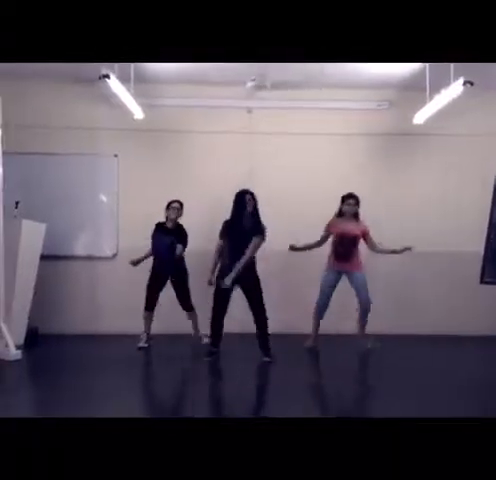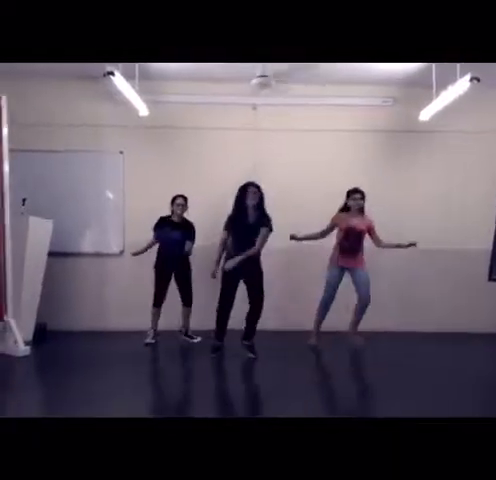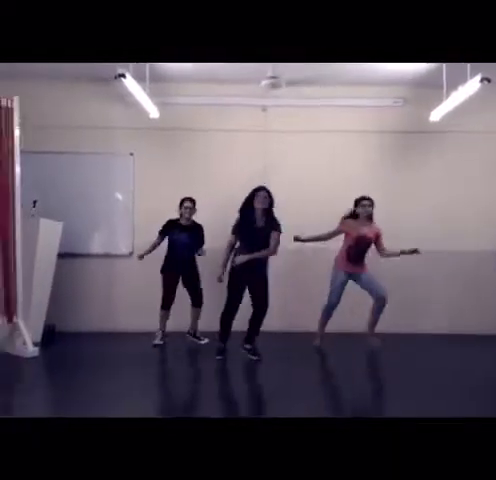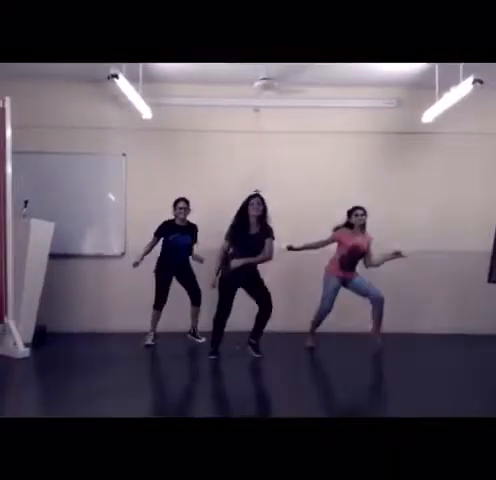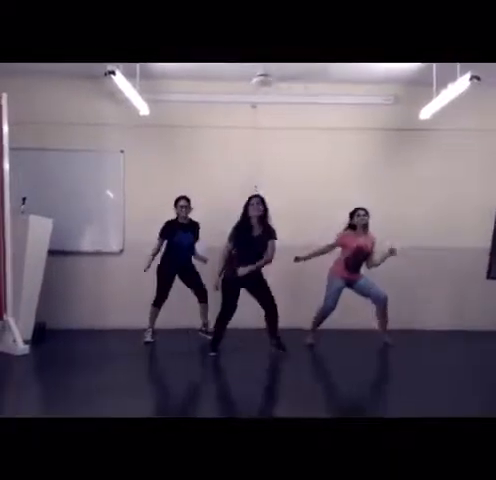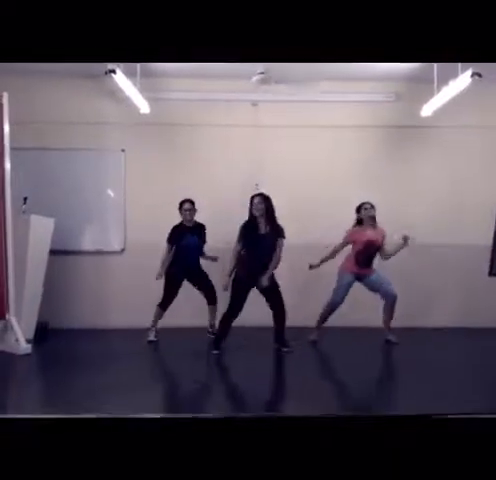
dt=0.1s
person 1, frame 1
left shoulder: (257, 227)
right shoulder: (229, 225)
left elbow: (249, 254)
right elbow: (219, 249)
left wrist: (233, 275)
right wrist: (212, 272)
left hip: (247, 273)
right hip: (225, 272)
left knee: (258, 309)
right knee: (218, 310)
left ankle: (265, 347)
right ankle: (214, 347)
person 1, frame 2
left shoulder: (264, 220)
right shoulder: (233, 218)
left elbow: (258, 247)
right elbow: (223, 242)
left wrist: (237, 259)
right wrist: (216, 264)
left hip: (252, 266)
right hip: (230, 265)
left knee: (256, 303)
right knee: (225, 304)
left ankle: (248, 340)
right ankle: (218, 342)
person 1, frame 3
left shoulder: (273, 224)
right shoulder: (242, 221)
left elbow: (272, 249)
right elbow: (230, 245)
left wrist: (248, 257)
right wrist: (222, 268)
left hip: (258, 270)
right hip: (238, 269)
left knee: (260, 307)
right knee: (231, 306)
left ankle: (249, 343)
right ankle: (221, 344)
person 1, frame 4
left shoulder: (266, 230)
right shoulder: (236, 227)
left elbow: (268, 255)
right elbow: (223, 251)
left wrist: (243, 260)
right wrist: (216, 274)
left hip: (250, 274)
right hip: (230, 274)
left knee: (266, 305)
right knee: (223, 310)
left ankle: (253, 340)
right ankle: (214, 347)
person 1, frame 5
left shoulder: (269, 232)
right shoulder: (239, 228)
left elbow: (268, 257)
right elbow: (227, 252)
left wrist: (249, 268)
right wrist: (219, 275)
left hip: (254, 275)
right hip: (233, 275)
left knee: (271, 307)
right knee: (227, 310)
left ankle: (275, 340)
right ankle: (214, 343)
person 1, frame 6
left shoulder: (277, 230)
right shoulder: (247, 227)
left elbow: (277, 256)
right elbow: (237, 252)
left wrist: (267, 275)
right wrist: (229, 275)
left hip: (265, 274)
right hip: (243, 274)
left knee: (279, 307)
right knee: (233, 309)
left ankle: (279, 340)
right ankle: (218, 340)
person 2, frame 1
left shoulder: (181, 231)
right shoulder: (158, 227)
left elbow: (179, 255)
left wrist: (179, 252)
right wrist: (141, 259)
left hip: (177, 270)
right hip: (159, 269)
left knee: (186, 302)
right knee: (150, 301)
left ankle: (197, 333)
right ankle: (146, 335)
person 2, frame 2
left shoulder: (188, 226)
right shoulder: (162, 221)
left elbow: (188, 250)
right elbow: (155, 240)
left wrist: (188, 249)
right wrist: (140, 251)
left hip: (181, 265)
right hip: (163, 264)
left knee: (187, 297)
right knee: (159, 297)
left ankle: (185, 330)
right ankle: (153, 331)
person 2, frame 3
left shoulder: (198, 229)
right shoulder: (171, 224)
left elbow: (199, 250)
right elbow: (158, 241)
left wrist: (200, 252)
right wrist: (145, 253)
left hip: (189, 267)
right hip: (171, 267)
left knee: (198, 297)
right knee: (167, 300)
left ankle: (193, 331)
right ankle: (161, 332)
person 2, frame 4
left shoulder: (192, 228)
right shoulder: (167, 226)
left elbow: (191, 250)
right elbow: (153, 242)
left wrist: (196, 257)
right wrist: (141, 257)
left hip: (183, 267)
right hip: (165, 267)
left knee: (196, 295)
right knee: (160, 300)
left ankle: (193, 330)
right ankle: (152, 333)
person 2, frame 5
left shoulder: (195, 226)
right shoulder: (169, 225)
right elbow: (159, 245)
left wrist: (199, 257)
right wrist: (150, 260)
left hip: (186, 266)
right hip: (168, 266)
left knee: (202, 292)
right knee: (160, 297)
left ankle: (205, 327)
right ankle: (150, 329)
person 2, frame 6
left shoulder: (201, 228)
right shoulder: (177, 230)
right elbow: (168, 250)
left wrist: (209, 257)
right wrist: (162, 268)
left hip: (195, 269)
right hip: (176, 269)
left knee: (211, 294)
right knee: (167, 300)
left ankle: (211, 328)
right ankle: (153, 328)
person 3, frame 1
left shoulder: (362, 227)
right shoulder: (334, 223)
left elbow: (374, 248)
right elbow: (320, 242)
left wrist: (396, 251)
right wrist: (299, 248)
left hip: (354, 268)
right hip: (334, 266)
left knee: (365, 301)
right knee: (323, 300)
left ankle: (362, 333)
right ankle: (314, 336)
person 3, frame 2
left shoulder: (367, 222)
right shoulder: (339, 217)
left elbow: (379, 243)
right elbow: (323, 233)
left wrist: (401, 245)
right wrist: (300, 238)
left hip: (357, 264)
right hip: (337, 262)
left knee: (365, 298)
right knee: (327, 297)
left ankle: (353, 330)
right ankle: (315, 332)
person 3, frame 3
left shoulder: (375, 230)
right shoulder: (349, 224)
left elbow: (383, 253)
right elbow: (329, 235)
left wrist: (403, 252)
right wrist: (305, 239)
left hip: (360, 270)
right hip: (342, 268)
left knee: (381, 297)
right knee: (333, 302)
left ankle: (371, 332)
right ankle: (319, 334)
person 3, frame 4
left shoulder: (367, 239)
right shoulder: (343, 233)
left elbow: (369, 263)
right elbow: (321, 244)
left wrist: (389, 256)
right wrist: (297, 248)
left hip: (351, 276)
right hip: (334, 274)
left knee: (378, 298)
right knee: (325, 307)
left ankle: (376, 334)
right ankle: (311, 335)
person 3, frame 5
left shoulder: (371, 239)
right shoulder: (346, 236)
left elbow: (370, 264)
right elbow: (326, 249)
left wrist: (387, 254)
right wrist: (304, 258)
left hip: (356, 277)
right hip: (338, 275)
left knee: (382, 298)
right knee: (328, 307)
left ankle: (384, 333)
right ankle: (311, 332)
person 3, frame 6
left shoulder: (381, 232)
right shoulder: (356, 231)
left elbow: (385, 255)
right elbow: (339, 248)
left wrist: (402, 245)
right wrist: (319, 263)
left hip: (368, 272)
right hip: (349, 270)
left knee: (391, 295)
right knee: (335, 301)
left ankle: (388, 331)
right ankle: (317, 329)
